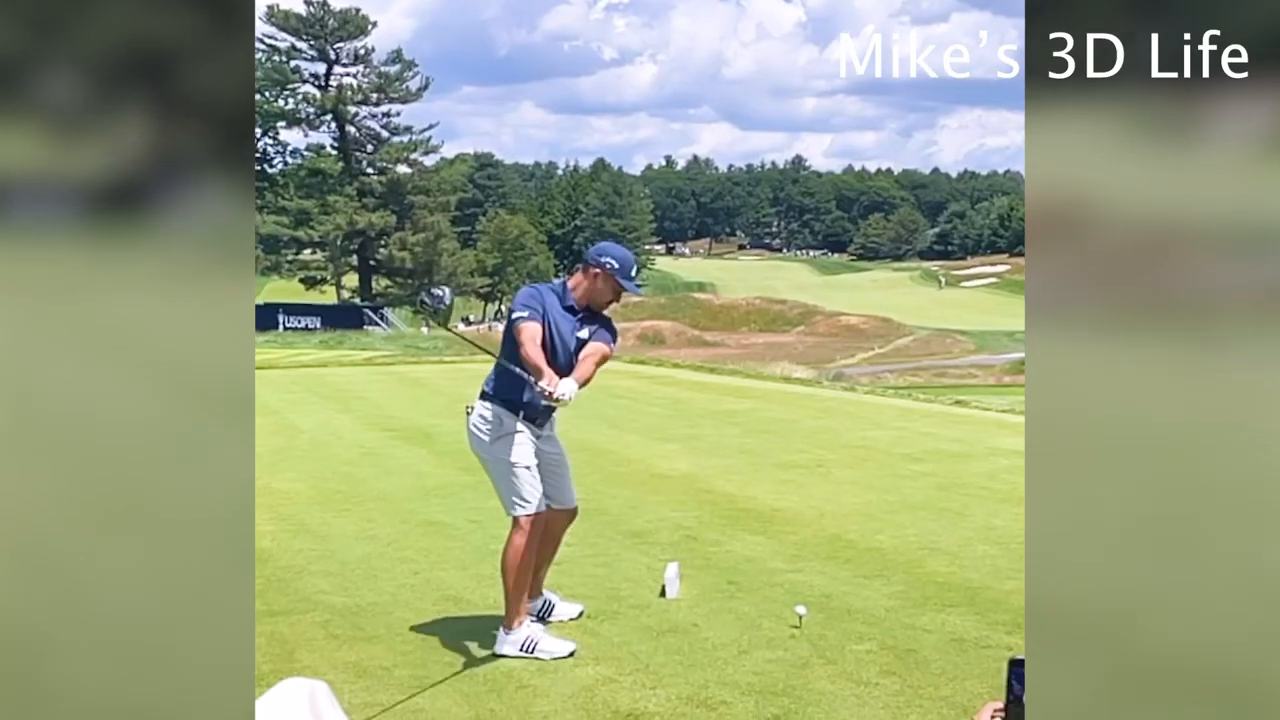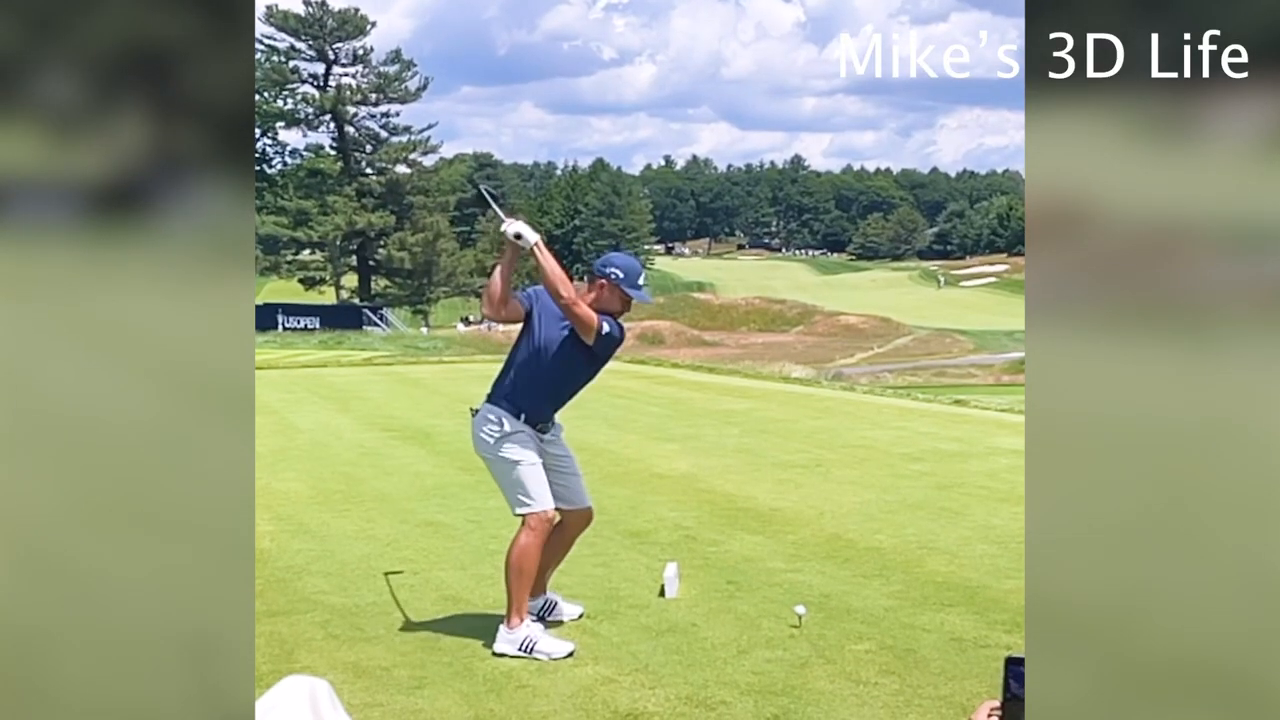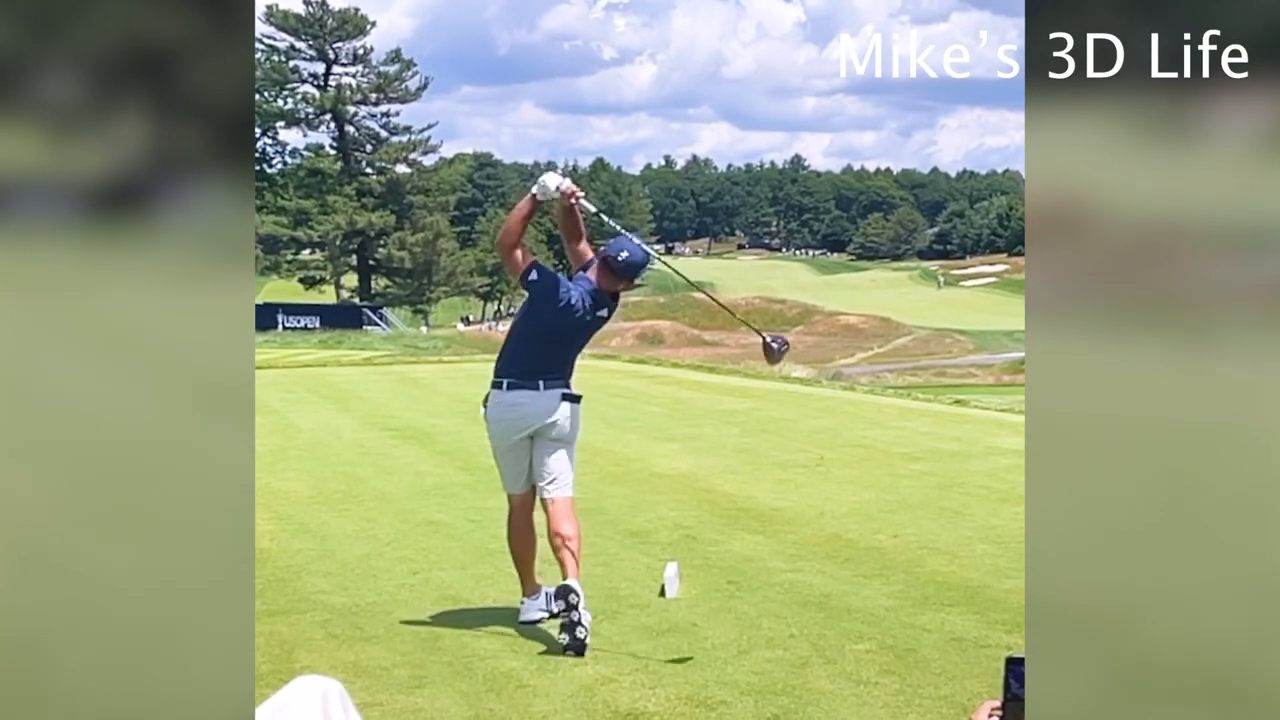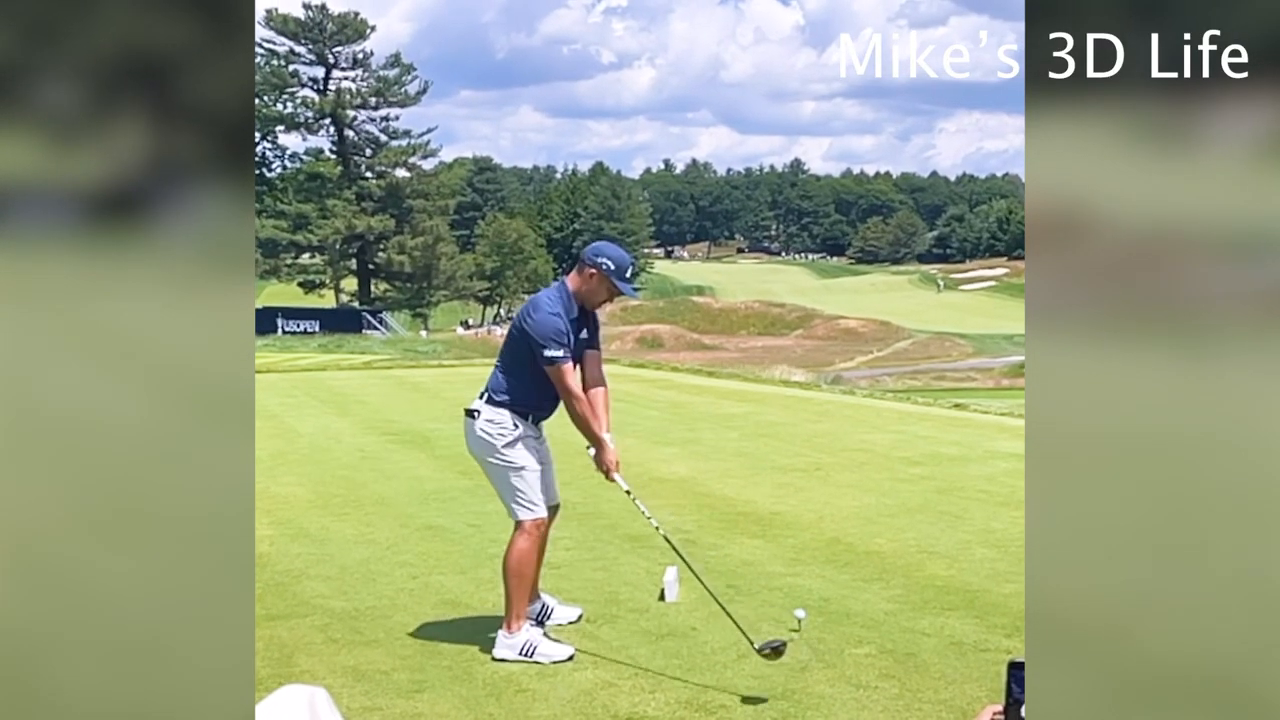
dt=0.5s
person 1, frame 1
left shoulder: (603, 327)
right shoulder: (536, 296)
left elbow: (591, 358)
right elbow: (528, 342)
left wrist: (570, 384)
right wrist: (545, 376)
left hip: (541, 426)
right hip: (501, 421)
left knee: (562, 511)
right knee: (529, 517)
left ankle: (533, 598)
right ankle: (514, 629)
person 1, frame 2
left shoulder: (611, 332)
right shoulder: (542, 300)
left elbow: (569, 304)
right elbow: (494, 309)
left wrist: (535, 244)
right wrist: (512, 251)
left hip: (542, 429)
right hip: (502, 424)
left knee: (578, 513)
right knee: (539, 516)
left ankle: (536, 596)
right ankle: (514, 629)
person 1, frame 3
left shoulder: (555, 292)
right shoulder: (605, 304)
left elbow: (505, 244)
right elbow: (582, 251)
left wrist: (538, 194)
right wrist: (568, 198)
left hip: (506, 402)
right hip: (555, 404)
left knee: (519, 500)
right knee: (558, 497)
left ankle: (533, 597)
right ankle: (567, 587)
person 1, frame 4
left shoulder: (585, 317)
right shoulder: (547, 313)
left elbow: (594, 381)
right elbow: (570, 391)
left wrist: (604, 436)
right wrist: (600, 445)
left hip: (523, 425)
right hip: (500, 424)
left knee: (545, 511)
right knee: (532, 521)
left ankle: (532, 602)
right ankle: (513, 634)
